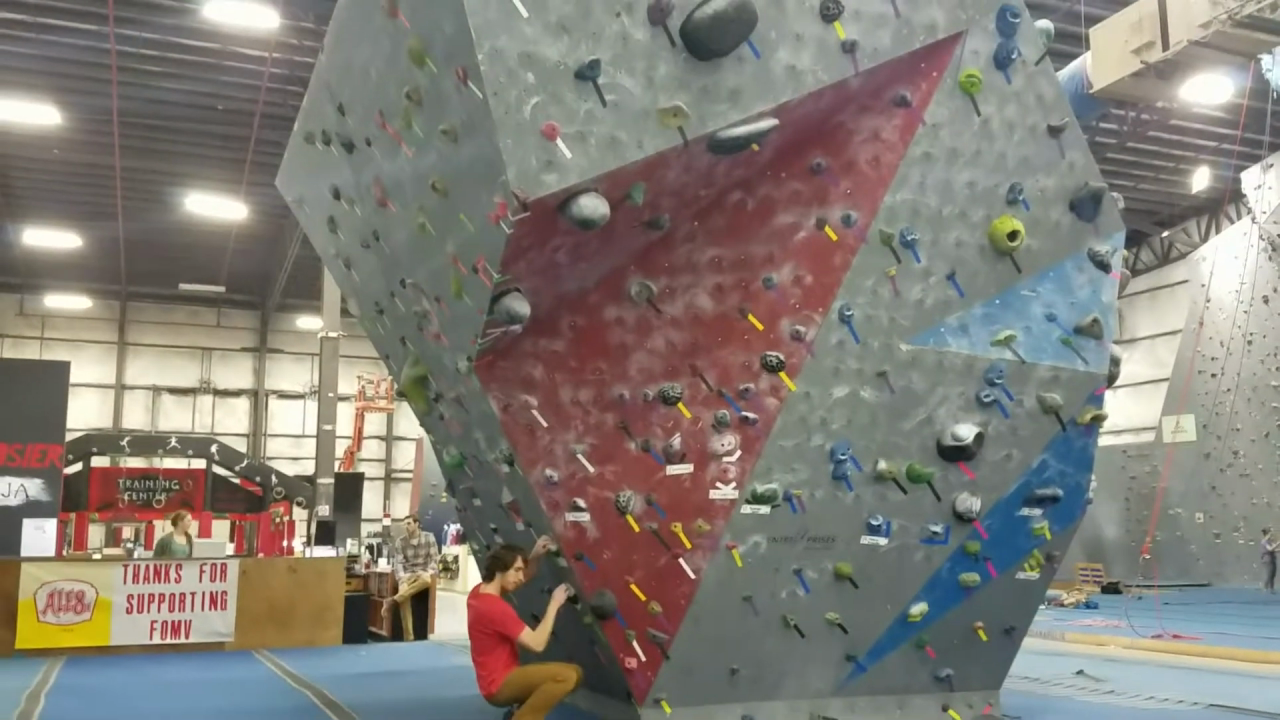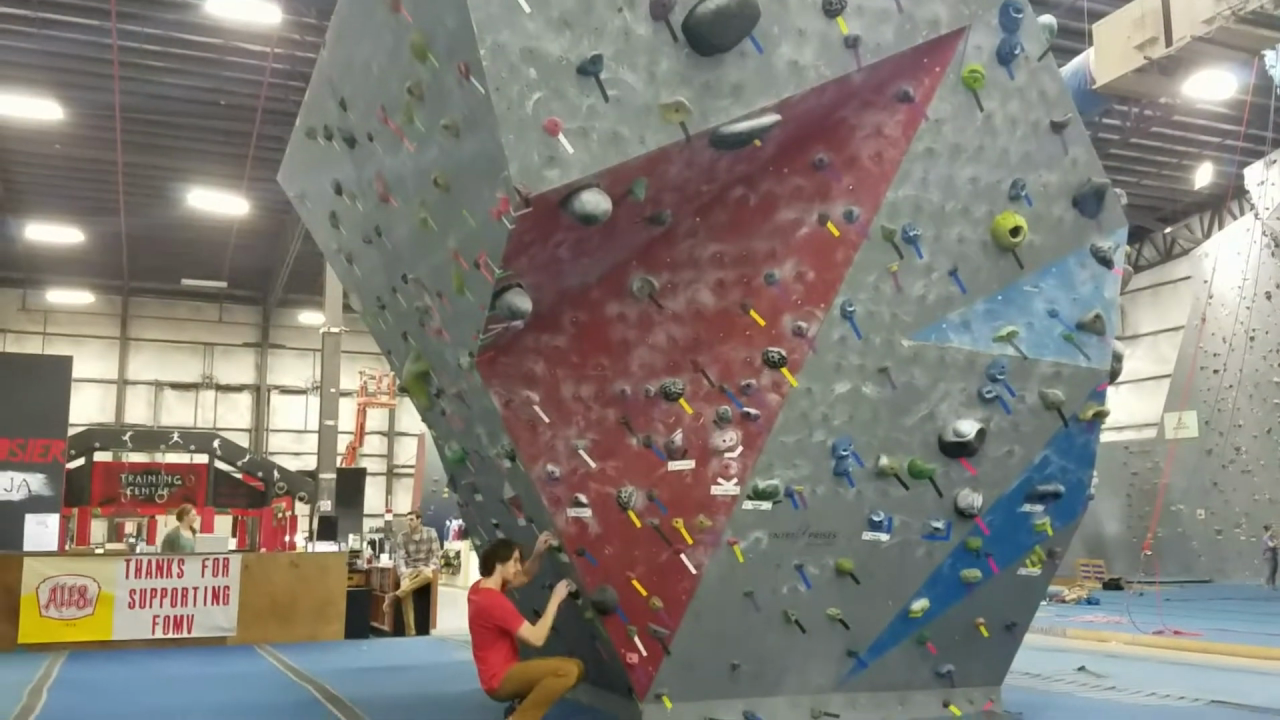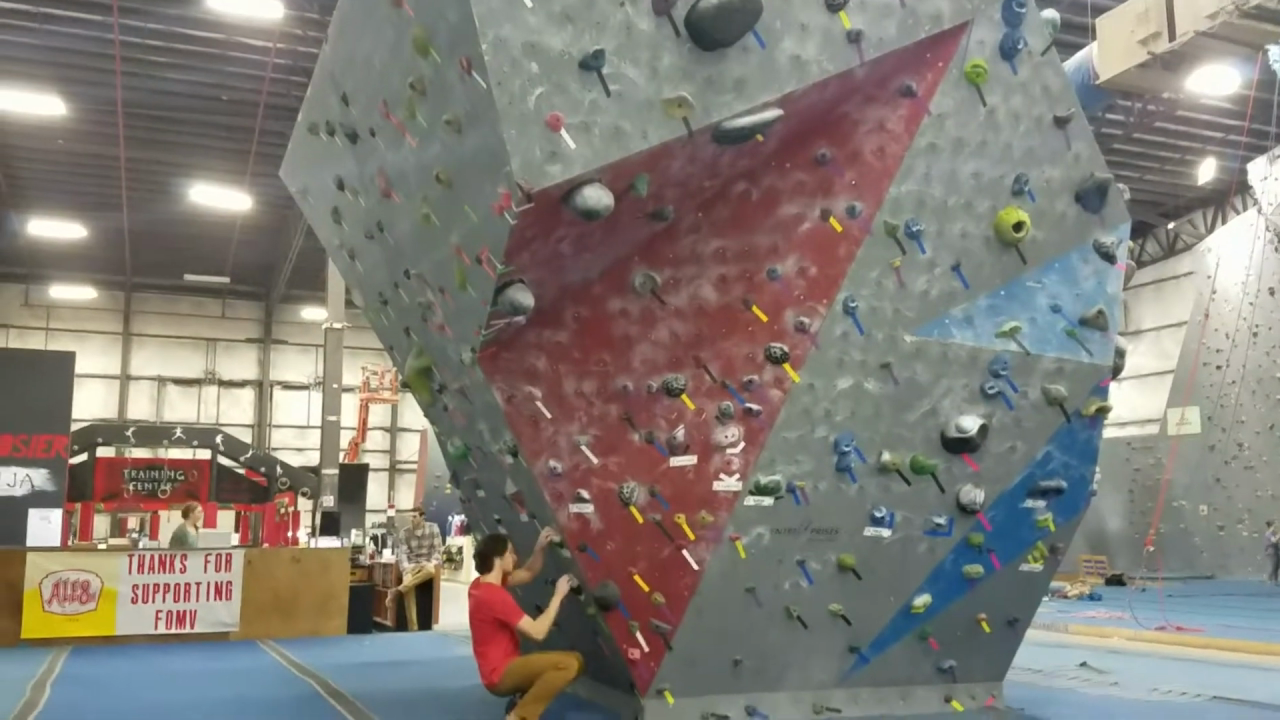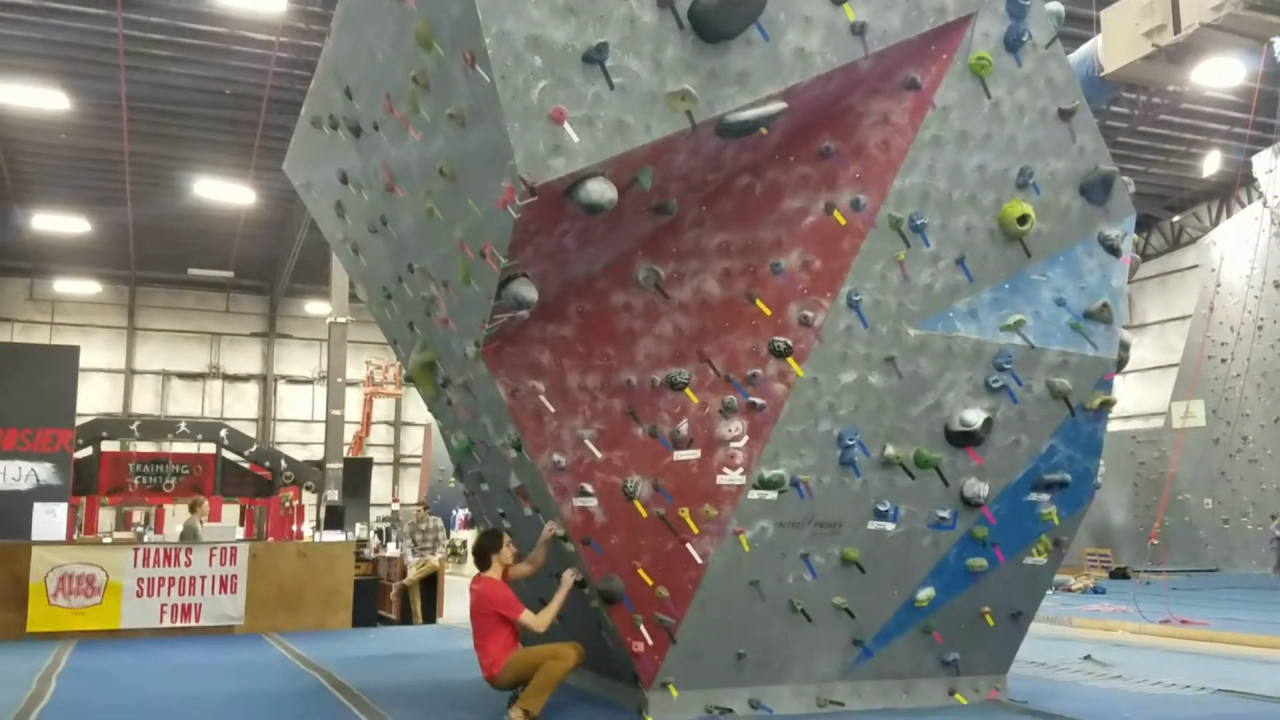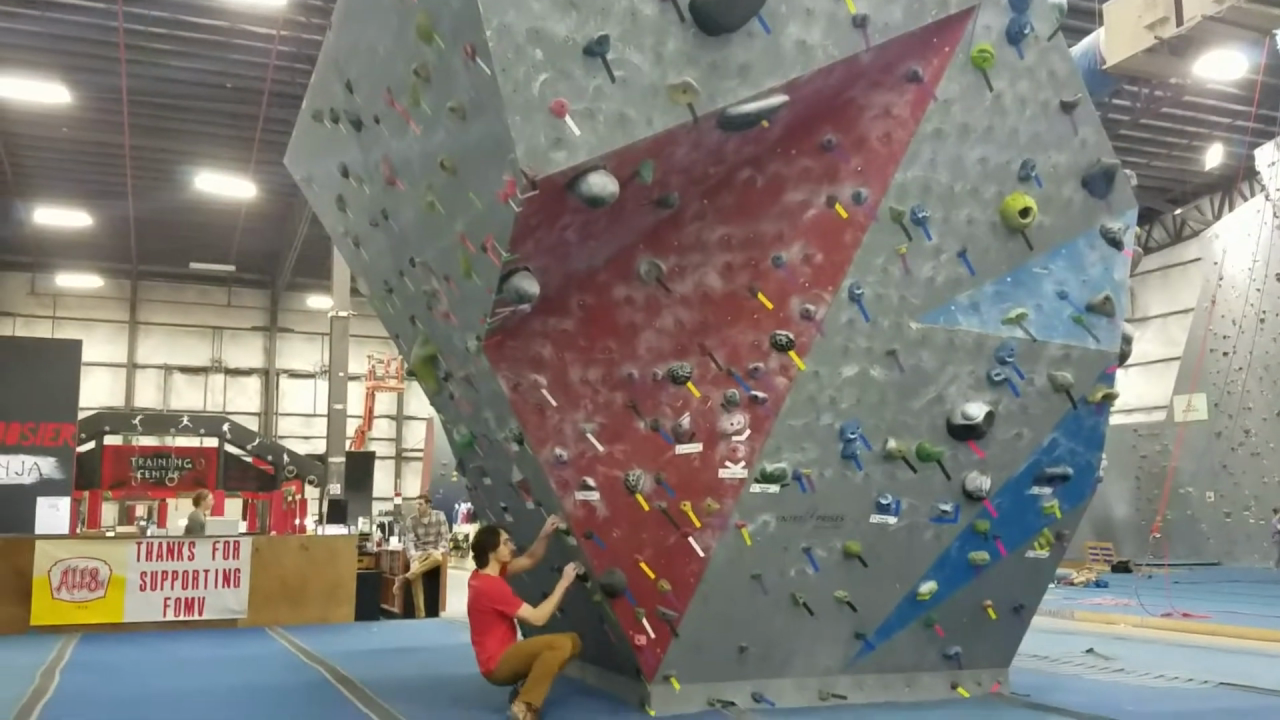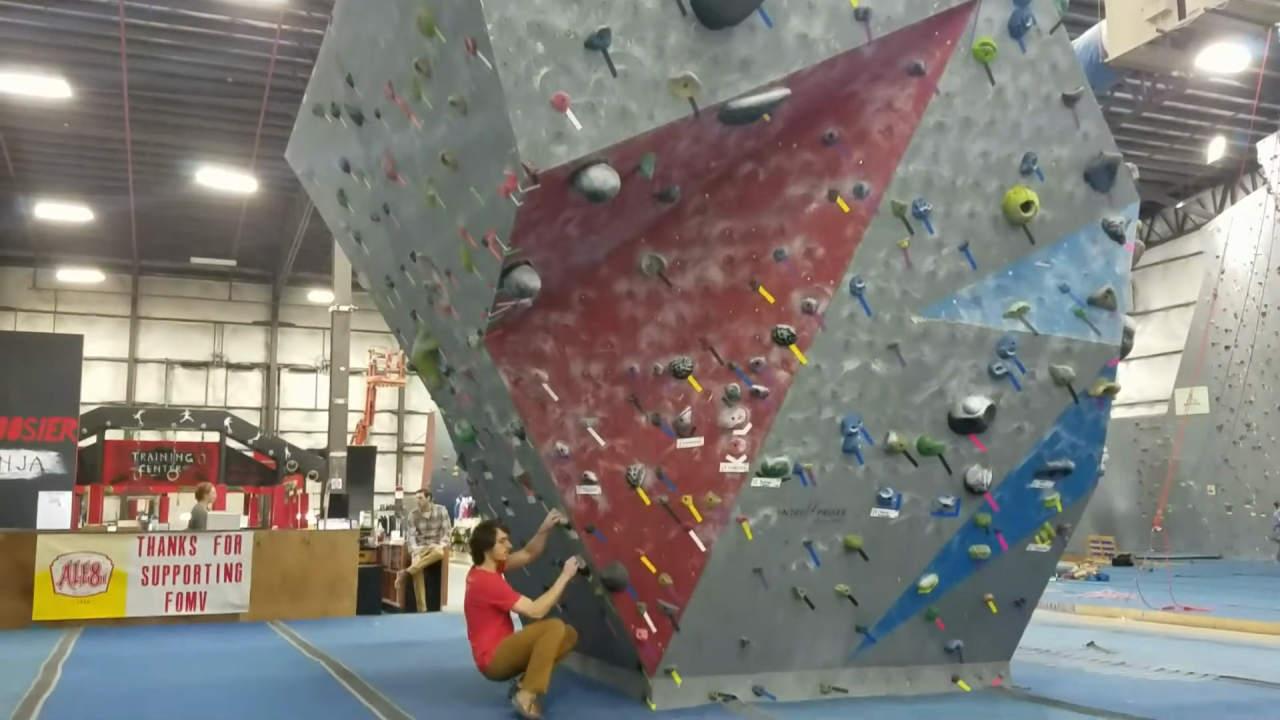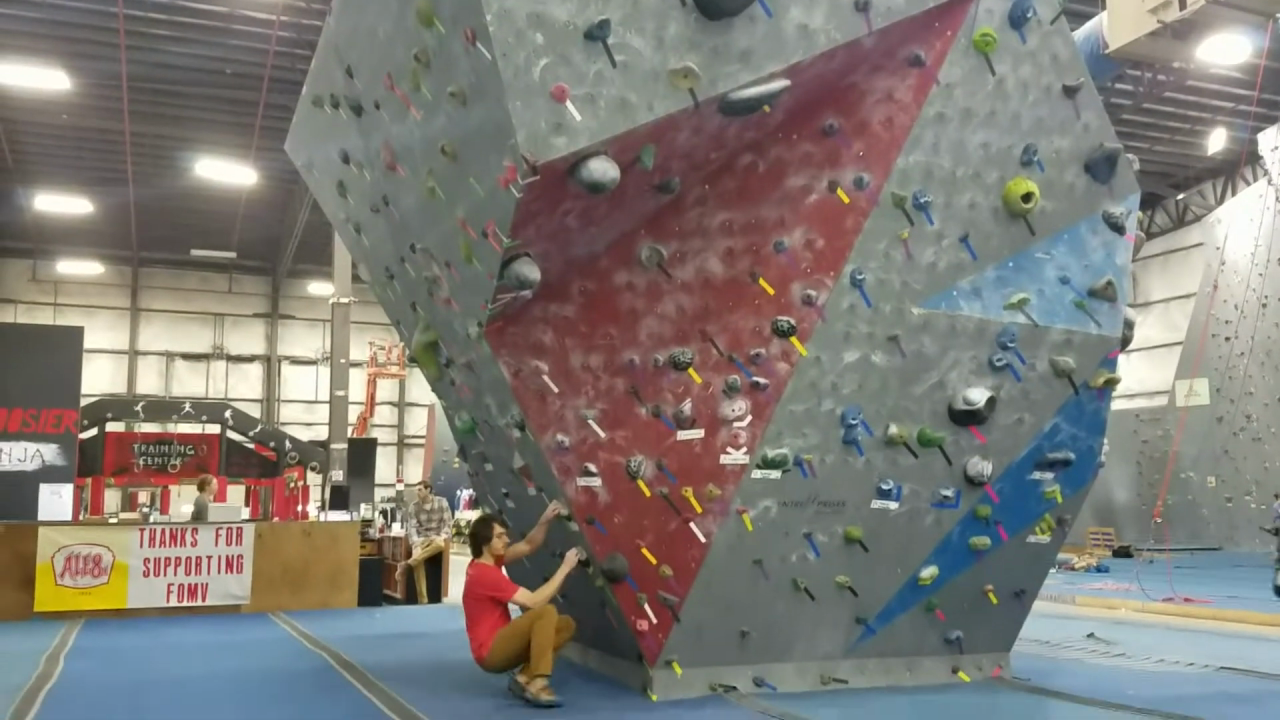
dt=0.1s
person 1, frame 1
left shoulder: (479, 592)
right shoulder: (495, 608)
left elbow: (521, 579)
right elbow: (537, 644)
left wrist: (535, 556)
right wrist: (554, 604)
left hip: (503, 677)
right hip: (499, 685)
left knee: (574, 672)
right knee: (567, 676)
person 1, frame 2
left shoulder: (480, 588)
right shoulder: (495, 602)
left elbow: (525, 577)
right elbow: (536, 639)
left wrist: (538, 553)
right wrist: (555, 600)
left hip: (504, 672)
right hip: (500, 680)
left knee: (576, 667)
right knee: (568, 671)
person 1, frame 3
left shoulder: (481, 585)
right shoulder: (494, 596)
left elbow: (528, 574)
right elbow: (537, 632)
left wrist: (540, 548)
right wrist: (558, 595)
left hip: (504, 668)
right hip: (500, 675)
left knee: (575, 659)
right knee: (569, 664)
left ankle: (524, 700)
person 1, frame 4
left shoulder: (483, 580)
right shoulder: (494, 590)
left elbow: (530, 567)
right elbow: (538, 625)
left wrist: (543, 541)
right wrist: (563, 589)
left hip: (504, 662)
right hip: (501, 669)
left knee: (576, 650)
right knee: (567, 654)
left ankle: (526, 694)
person 1, frame 5
left shoulder: (484, 574)
right shoulder: (491, 587)
left elbow: (529, 560)
right elbow: (538, 618)
left wrist: (544, 535)
right wrist: (564, 582)
left hip: (505, 658)
right hip: (497, 664)
left knee: (572, 641)
right knee: (562, 642)
left ankle: (527, 691)
person 1, frame 6
left shoulder: (483, 570)
right shoulder: (488, 582)
left elbow: (528, 554)
right elbow: (536, 611)
left wrist: (545, 529)
right wrist: (564, 576)
left hip: (501, 652)
right hip: (493, 660)
left knee: (569, 634)
right knee: (555, 626)
left ankle: (525, 685)
right ankle: (527, 695)
person 1, frame 7
left shoulder: (489, 560)
right shoulder: (485, 574)
left elbow: (528, 545)
right elbow: (535, 600)
left wrist: (545, 520)
right wrist: (565, 568)
left hip: (500, 645)
right hip: (490, 652)
left knee: (565, 624)
right knee: (547, 611)
left ankle: (524, 677)
right ankle: (538, 684)
